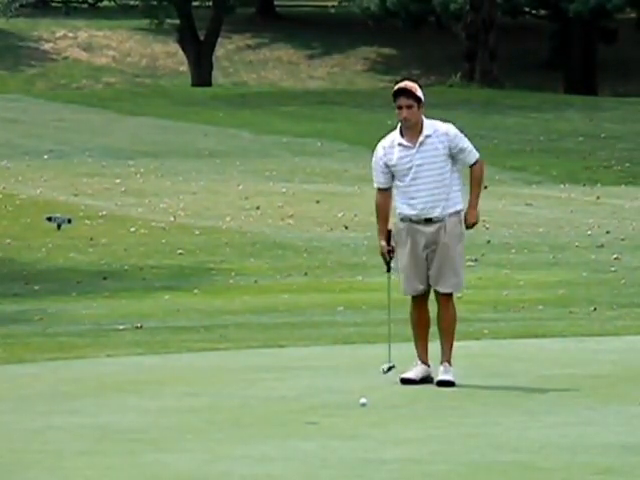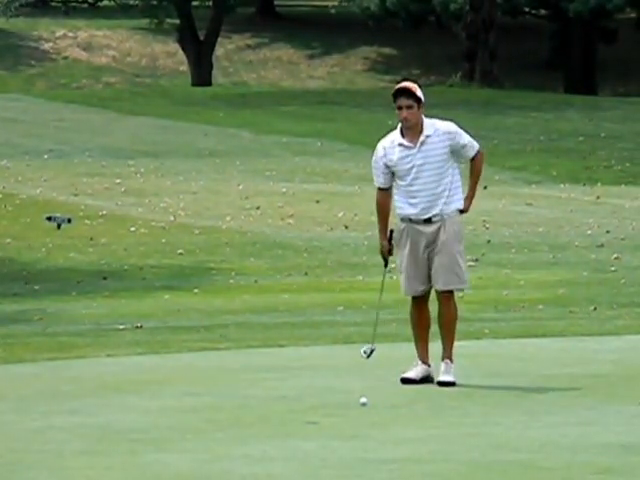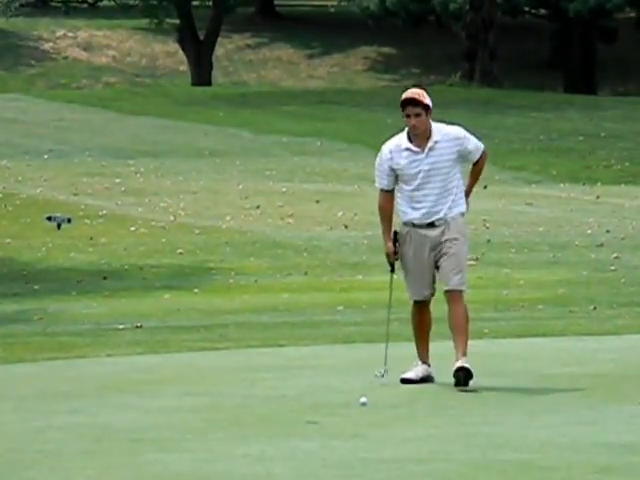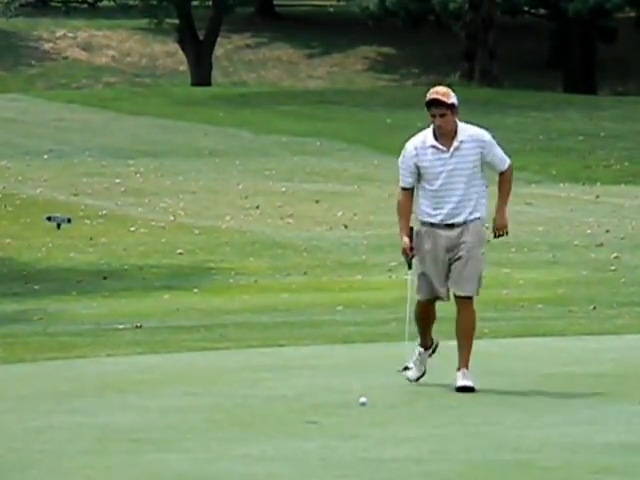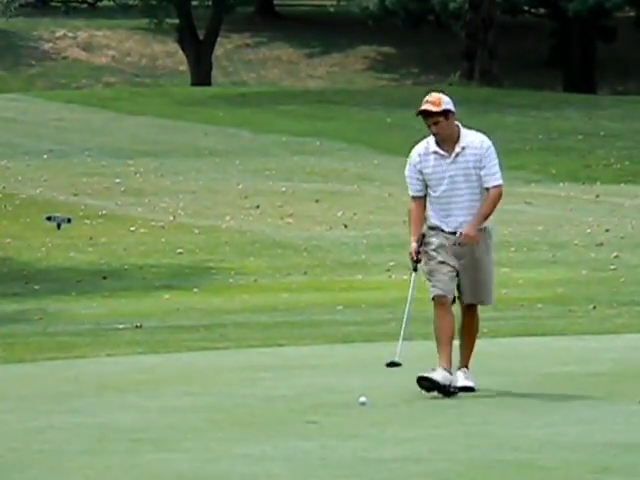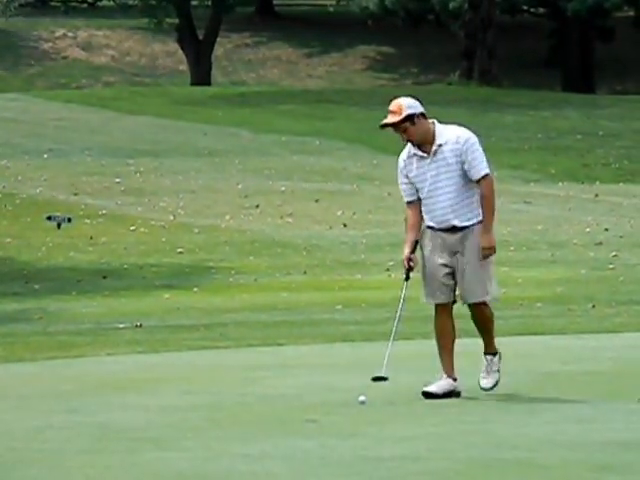
dt=0.4s
person 1, frame 1
left shoulder: (446, 134)
right shoulder: (385, 148)
left elbow: (475, 164)
right elbow: (383, 193)
left wrist: (473, 206)
right wrist: (382, 236)
left hip: (446, 223)
right hip: (409, 228)
left knee: (445, 295)
right knee: (417, 296)
left ankle: (446, 364)
right ankle: (423, 364)
person 1, frame 2
left shoulder: (447, 132)
right shoulder: (385, 148)
left elbow: (476, 154)
right elbow: (383, 193)
left wrist: (470, 195)
right wrist: (382, 235)
left hip: (446, 222)
right hip: (411, 228)
left knee: (445, 293)
right knee: (417, 297)
left ankle: (447, 361)
right ankle: (423, 364)
person 1, frame 3
left shoulder: (454, 137)
right shoulder: (390, 151)
left elbow: (480, 154)
right elbow: (386, 195)
left wrist: (467, 191)
right wrist: (387, 238)
left hip: (450, 225)
right hip: (414, 231)
left knee: (455, 292)
right knee: (419, 300)
left ankle: (461, 359)
right ankle: (423, 364)
person 1, frame 4
left shoulder: (479, 139)
right shoulder: (414, 147)
left elbow: (505, 170)
right elbow: (406, 193)
left wrist: (501, 212)
right wrist: (404, 233)
left hip: (469, 228)
right hip: (430, 230)
left knee: (465, 298)
right knee: (426, 298)
left ankle: (463, 370)
right ankle: (426, 345)
person 1, frame 5
left shoulder: (481, 145)
right shoulder: (419, 155)
left elbow: (495, 190)
right elbow: (417, 200)
left wrist: (474, 225)
right wrist: (414, 239)
left hip: (474, 235)
right hip: (438, 237)
left knee: (470, 306)
right knee: (441, 300)
left ankle: (463, 368)
right ankle: (444, 371)
person 1, frame 6
left shoulder: (461, 139)
right shoulder: (406, 160)
left elbow: (485, 183)
right elbow: (414, 207)
left wrist: (488, 231)
right wrist: (408, 245)
left hip: (471, 231)
right hip: (435, 235)
left knee: (477, 301)
right knee: (441, 305)
left ankle: (491, 353)
right ankle: (449, 378)
